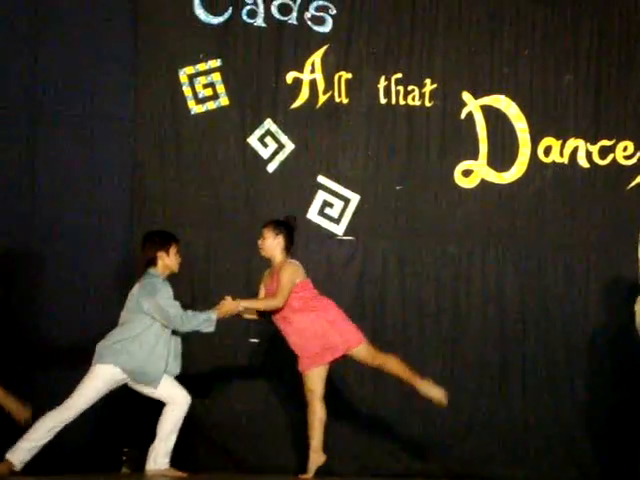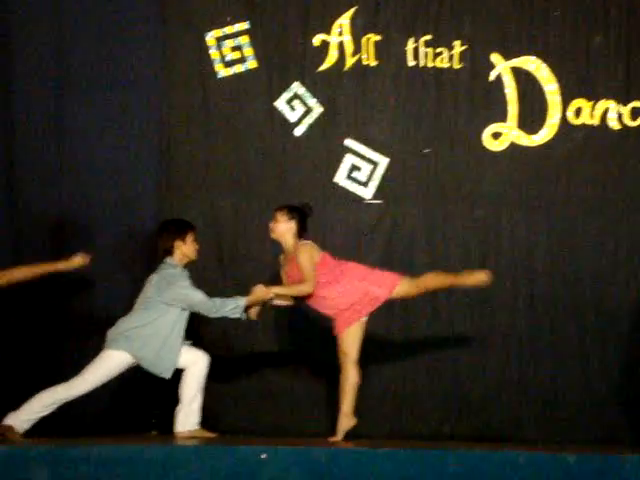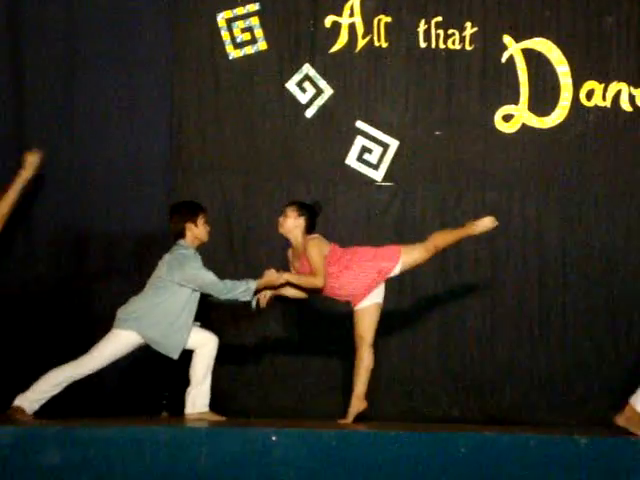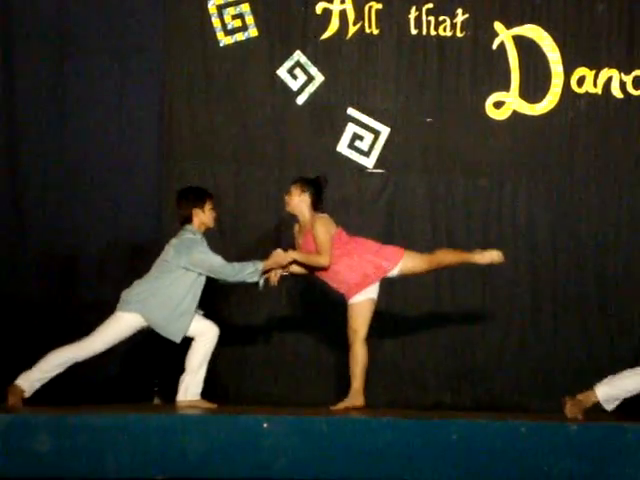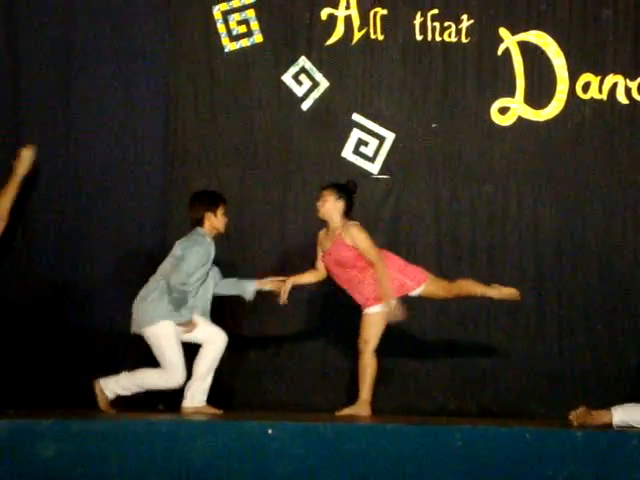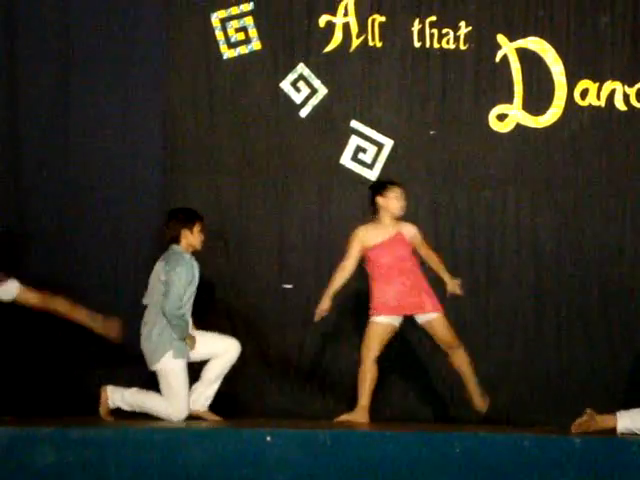
dt=0.4s
person 1, frame 1
left shoulder: (155, 285)
right shoulder: (153, 286)
left elbow: (174, 320)
right elbow: (180, 321)
left wrist: (213, 313)
right wrist: (217, 313)
left hip: (137, 366)
right hip: (114, 361)
left knee: (180, 399)
right knee: (70, 409)
person 1, frame 2
left shoulder: (174, 274)
right shoulder: (171, 278)
left elbow: (201, 306)
right elbow: (208, 307)
left wrist: (244, 303)
right wrist: (249, 299)
left hip: (151, 346)
right hip: (127, 344)
left knee: (198, 359)
right knee: (76, 387)
left ankle: (187, 425)
person 1, frame 3
left shoulder: (186, 257)
right shoulder: (183, 260)
left elbow: (213, 289)
right elbow: (219, 288)
left wrist: (256, 290)
right wrist: (261, 283)
left hip: (161, 326)
right hip: (136, 324)
left knee: (208, 341)
right knee: (84, 365)
left ankle: (196, 407)
right ankle: (23, 405)
person 1, frame 4
left shoulder: (191, 242)
right shoulder: (191, 245)
left elbow: (221, 271)
right elbow: (227, 271)
left wrist: (263, 269)
right wrist: (267, 264)
left hip: (163, 309)
right hip: (139, 307)
left knee: (209, 330)
right knee: (86, 347)
left ankle: (188, 395)
right ankle: (22, 385)
person 1, frame 5
left shoulder: (202, 244)
right shoulder: (197, 244)
left elbow: (215, 284)
right elbow: (177, 283)
left wrist: (257, 285)
right wrist: (184, 317)
left hip: (172, 310)
right hip: (156, 311)
left knee: (218, 337)
right knee: (175, 376)
left ankle: (194, 402)
right ankle: (108, 387)
person 1, frame 6
left shoulder: (170, 259)
right shoulder: (182, 264)
left elbow: (150, 299)
right elbow: (171, 307)
right wrist: (186, 334)
left hip: (175, 335)
right hip: (165, 341)
left knee: (231, 347)
right knee: (177, 412)
left ankle: (198, 403)
right ankle: (112, 395)
person 2, frame 1
left shoulder: (290, 267)
right shoulder: (268, 275)
left elbow: (279, 302)
right elbow: (258, 311)
left wrist: (244, 302)
right wrist: (238, 307)
left hip: (326, 324)
right hip: (308, 341)
left knee: (374, 358)
right knee: (313, 395)
left ankle: (419, 382)
right ankle: (315, 453)
person 2, frame 2
left shoulder: (304, 249)
right shoulder: (285, 259)
left elbow: (308, 287)
right elbow: (290, 297)
left wrist: (274, 288)
left hip: (358, 284)
right hip: (345, 308)
left knee: (417, 285)
right knee: (347, 359)
left ankle: (462, 278)
right ankle: (345, 417)
person 2, frame 3
left shoulder: (313, 244)
right shoulder: (292, 254)
left elbow: (320, 281)
right elbow: (302, 290)
left wrist: (286, 276)
right wrist: (274, 290)
left hip: (373, 266)
right hip: (362, 290)
left knee: (427, 247)
right knee: (363, 342)
left ankle: (469, 228)
right ankle: (357, 401)
person 2, frame 4
left shoulder: (320, 222)
right shoulder: (298, 229)
left elbow: (324, 260)
right elbow: (309, 266)
left wrist: (293, 254)
right wrist: (285, 267)
left hip: (372, 262)
right hip: (357, 283)
left knee: (430, 260)
right knee: (356, 336)
left ankle: (475, 256)
right ankle: (356, 394)
person 2, frame 5
left shoulder: (352, 231)
right shoulder: (322, 237)
left elbow: (379, 262)
right elbow: (320, 272)
left wrist: (390, 298)
right wrist: (292, 280)
left hip: (393, 274)
right hip: (373, 296)
left knee: (449, 290)
right knee: (366, 345)
left ankle: (491, 291)
right ankle: (363, 404)
person 2, frame 6
left shoulder: (408, 230)
right shoulder: (363, 233)
left elbow: (428, 254)
right elbow: (347, 266)
left wrist: (447, 278)
right wrist: (328, 295)
left hip: (417, 293)
right hip: (385, 302)
left knee: (451, 343)
right knee: (368, 354)
left ankle: (474, 390)
right ankle: (361, 411)
